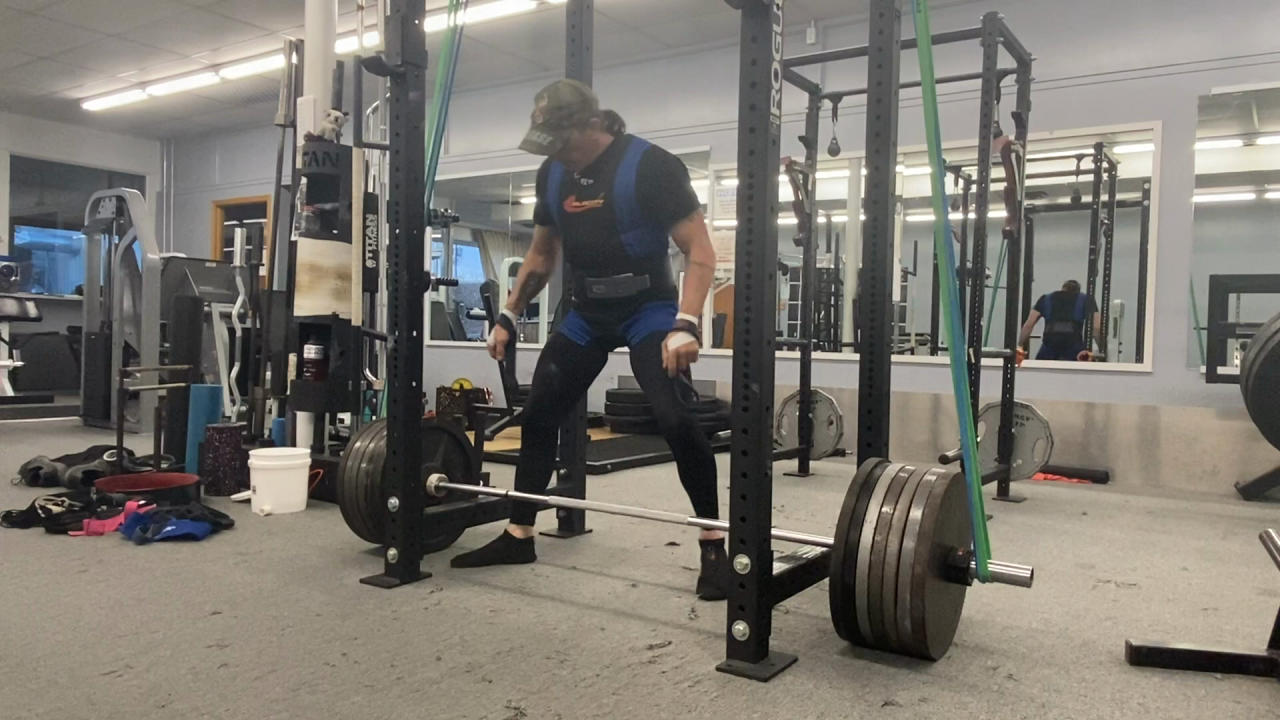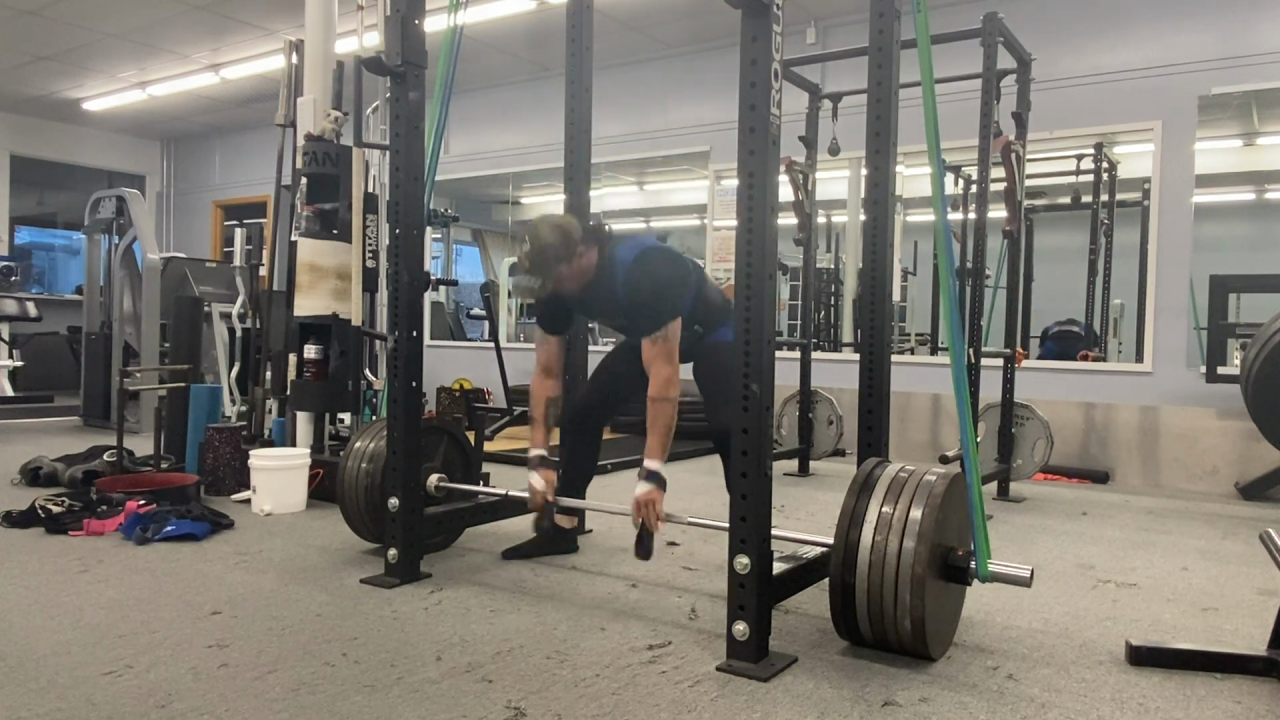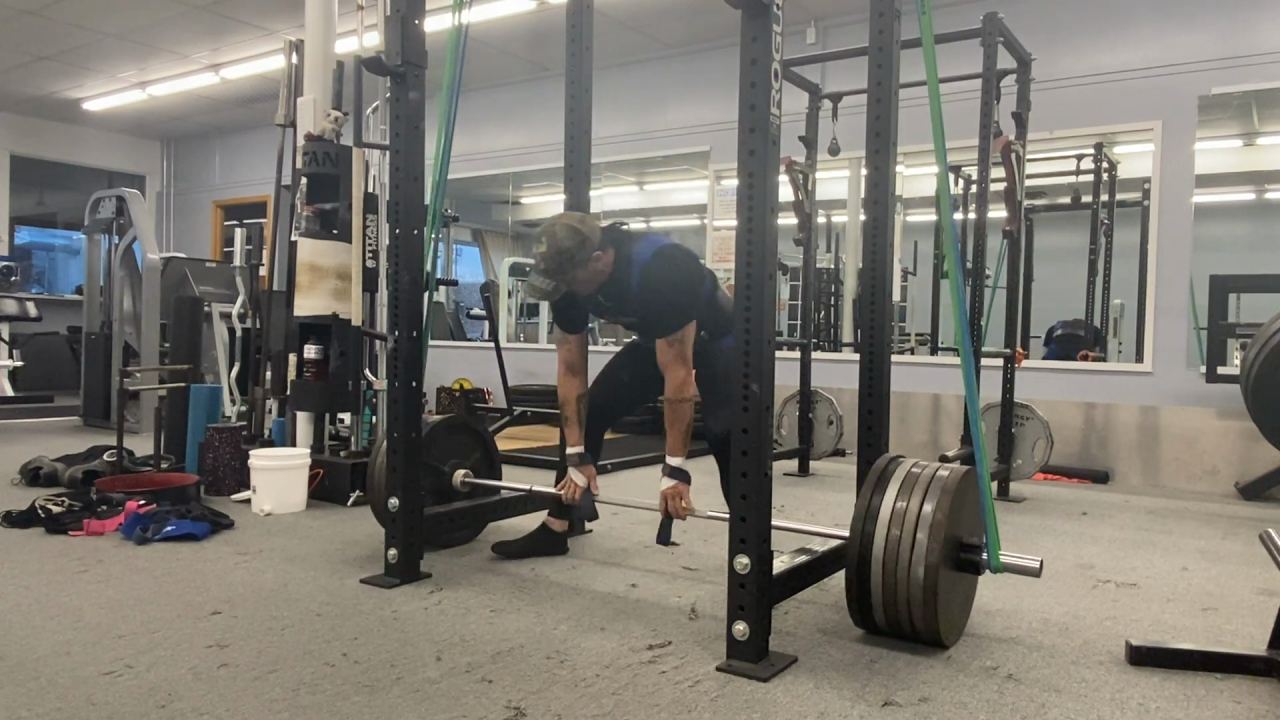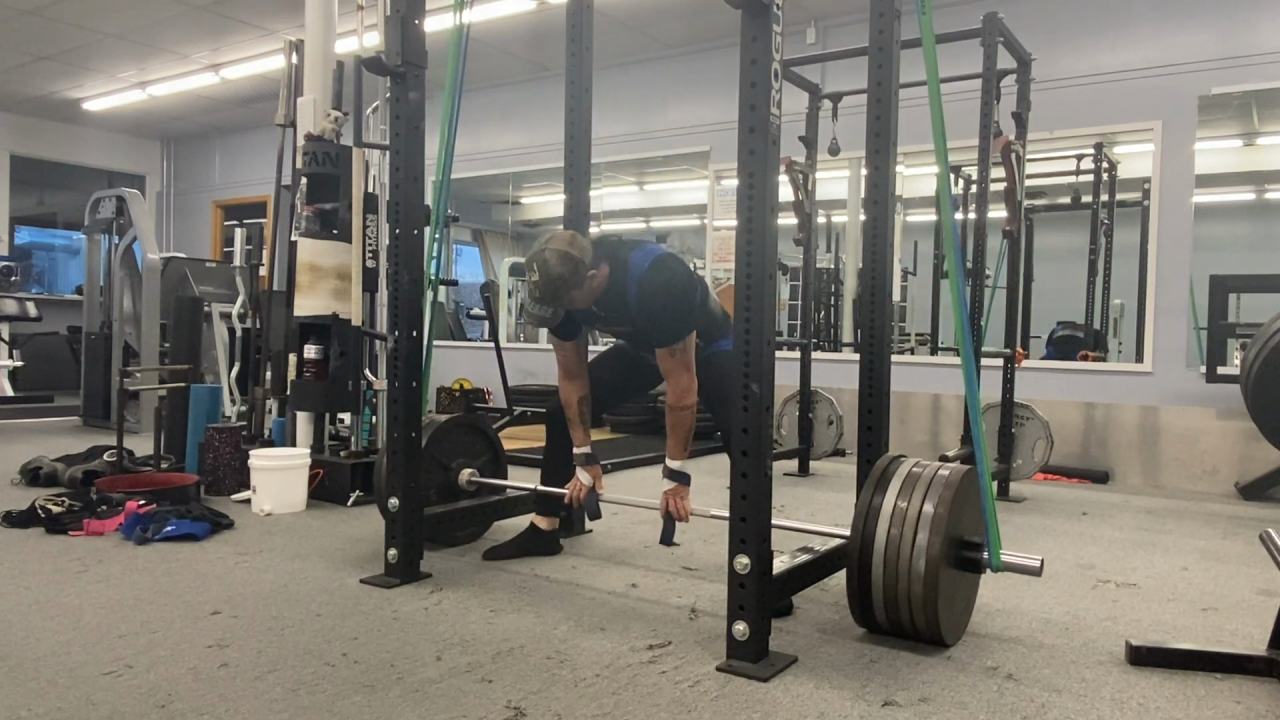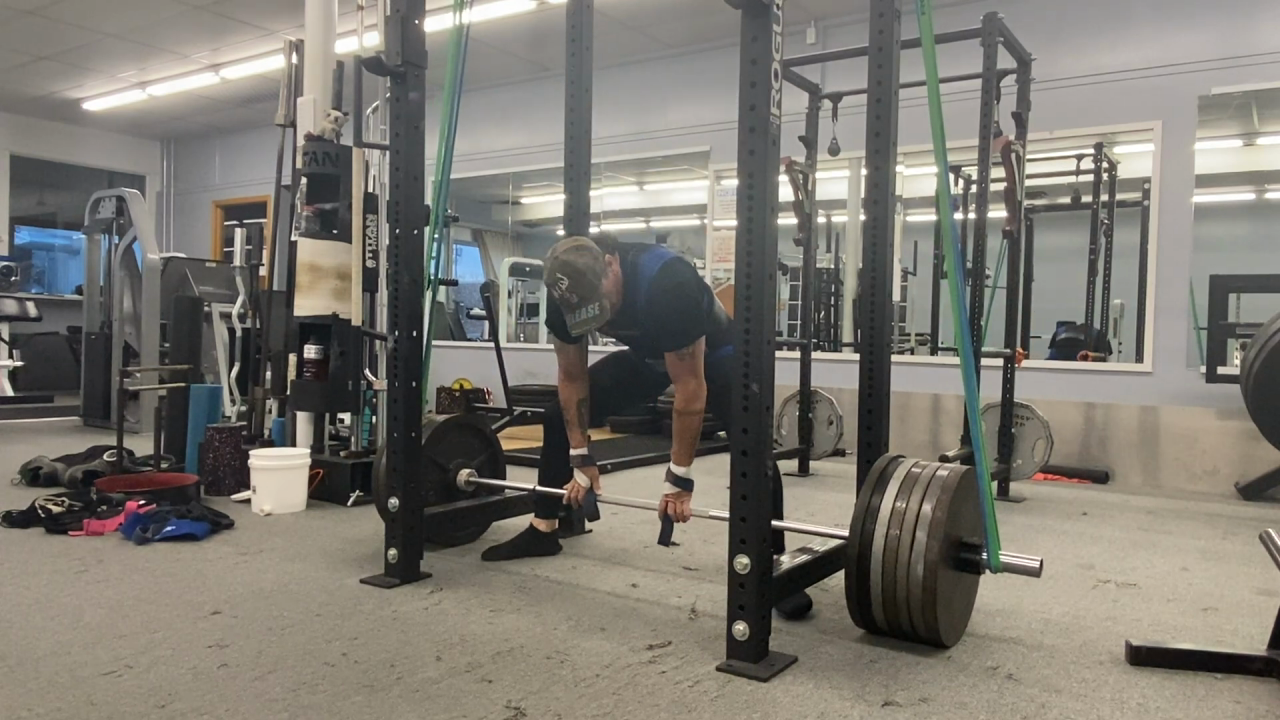
dt=1s
person 1, frame 1
left shoulder: (650, 166)
right shoulder: (553, 176)
left elbow: (700, 251)
right elbow: (541, 254)
left wrist: (687, 323)
right wrist: (508, 318)
left hip: (648, 311)
right hip: (586, 313)
left knee: (676, 421)
right knee: (538, 417)
left ankle: (714, 543)
right ankle: (518, 535)
person 1, frame 2
left shoulder: (645, 271)
right shoulder: (554, 283)
left elbow: (663, 376)
right elbow: (547, 373)
left wrist: (652, 474)
right wrist: (540, 458)
left hip: (708, 330)
right hip: (645, 333)
left knee: (725, 428)
right knee: (584, 411)
right ankle: (562, 527)
person 1, frame 3
left shoulder: (659, 270)
right shoulder: (569, 283)
left elbow: (680, 375)
right elbow: (571, 371)
left wrist: (675, 470)
right wrist: (577, 458)
left hip: (715, 339)
right hip: (654, 339)
left knee: (724, 432)
right knee: (587, 415)
right ankle: (554, 530)
person 1, frame 4
left shoulder: (658, 279)
right shoulder: (561, 286)
left elbow: (682, 383)
right elbow: (572, 376)
left wrist: (676, 475)
right wrist: (583, 458)
left hip: (707, 346)
right hip: (640, 347)
right knee: (561, 414)
right ankle: (543, 529)
person 1, frame 5
left shoulder: (668, 282)
right shoulder: (569, 292)
left elbow: (689, 387)
right elbow: (571, 377)
left wrist: (678, 479)
right wrist: (580, 460)
left hip: (712, 353)
right hip: (645, 355)
right knee: (559, 418)
right ankle: (542, 531)
